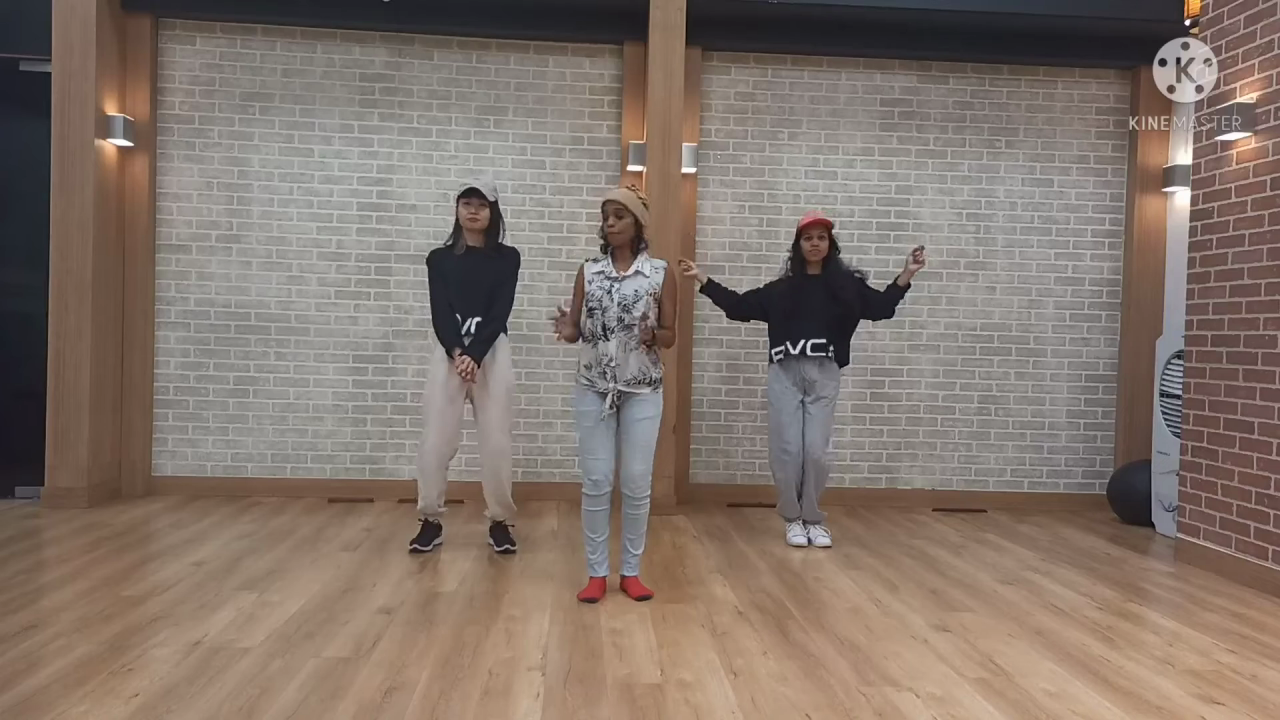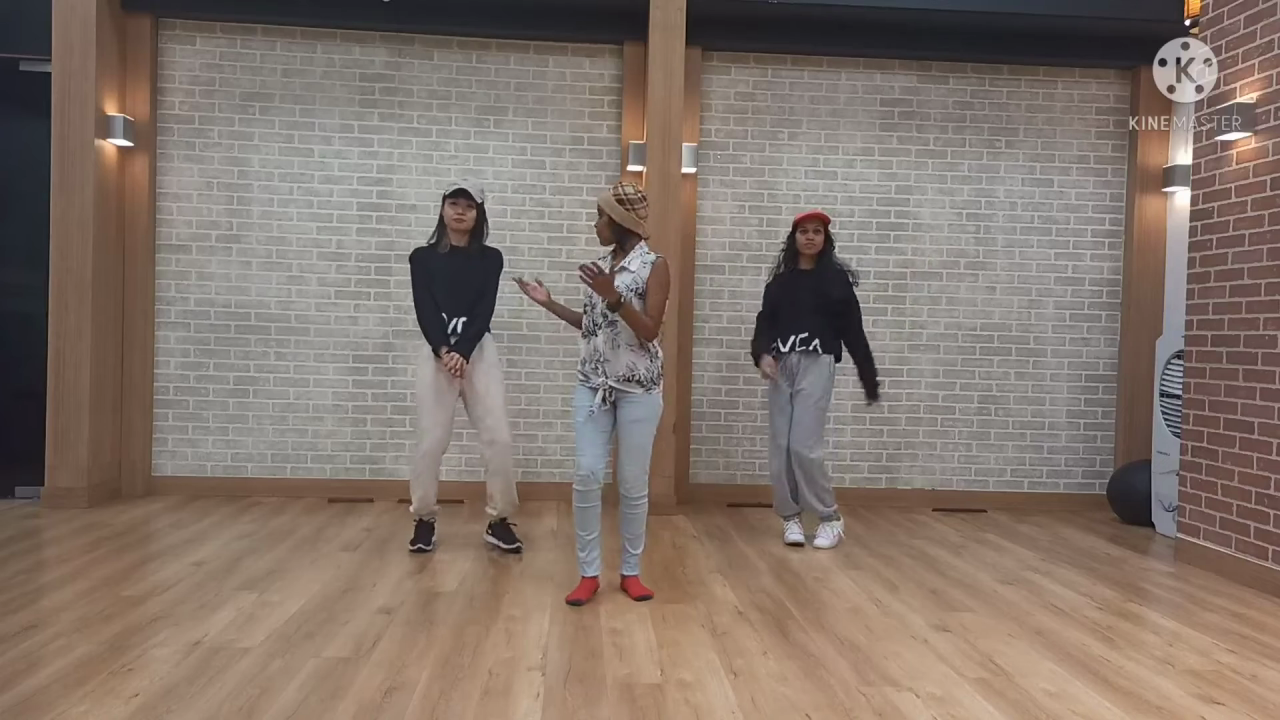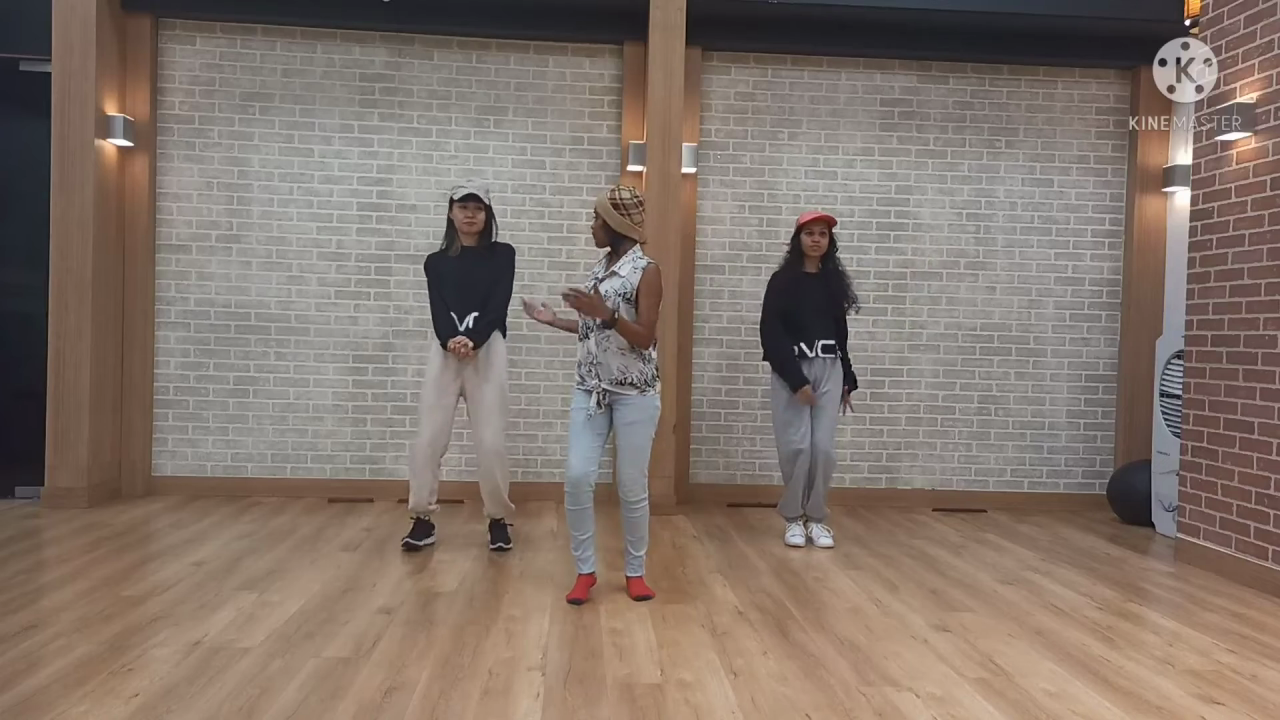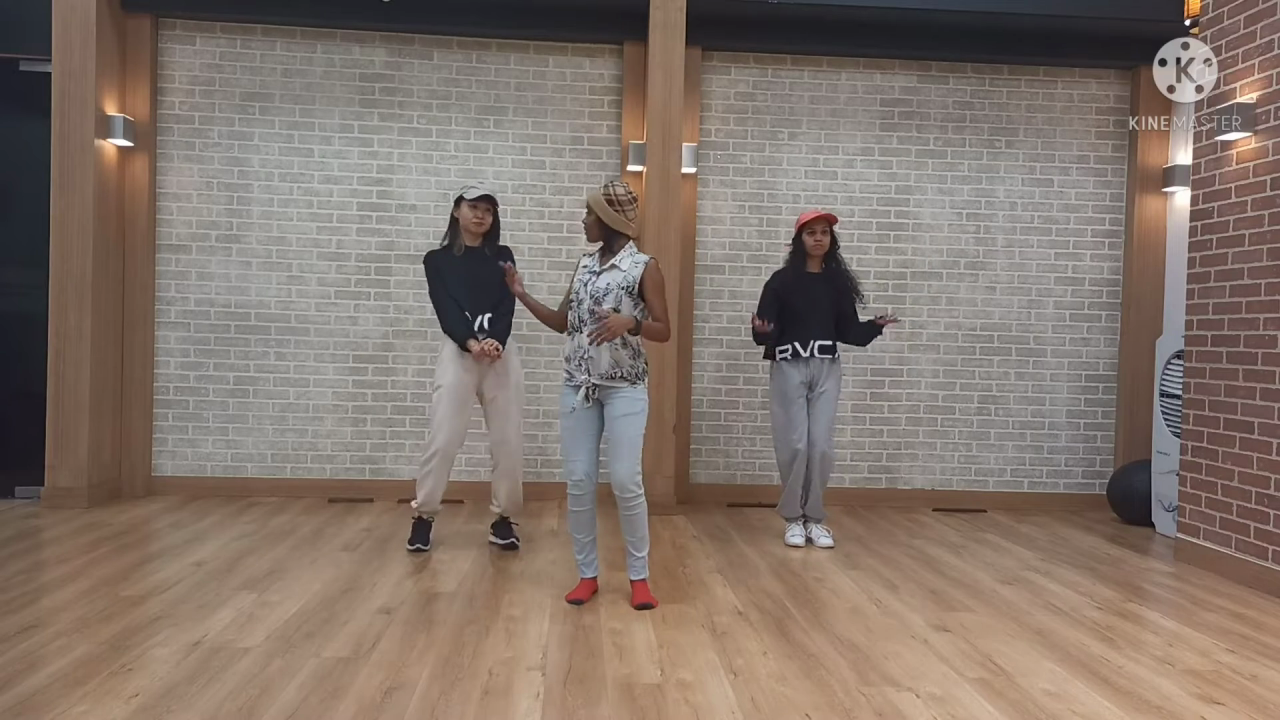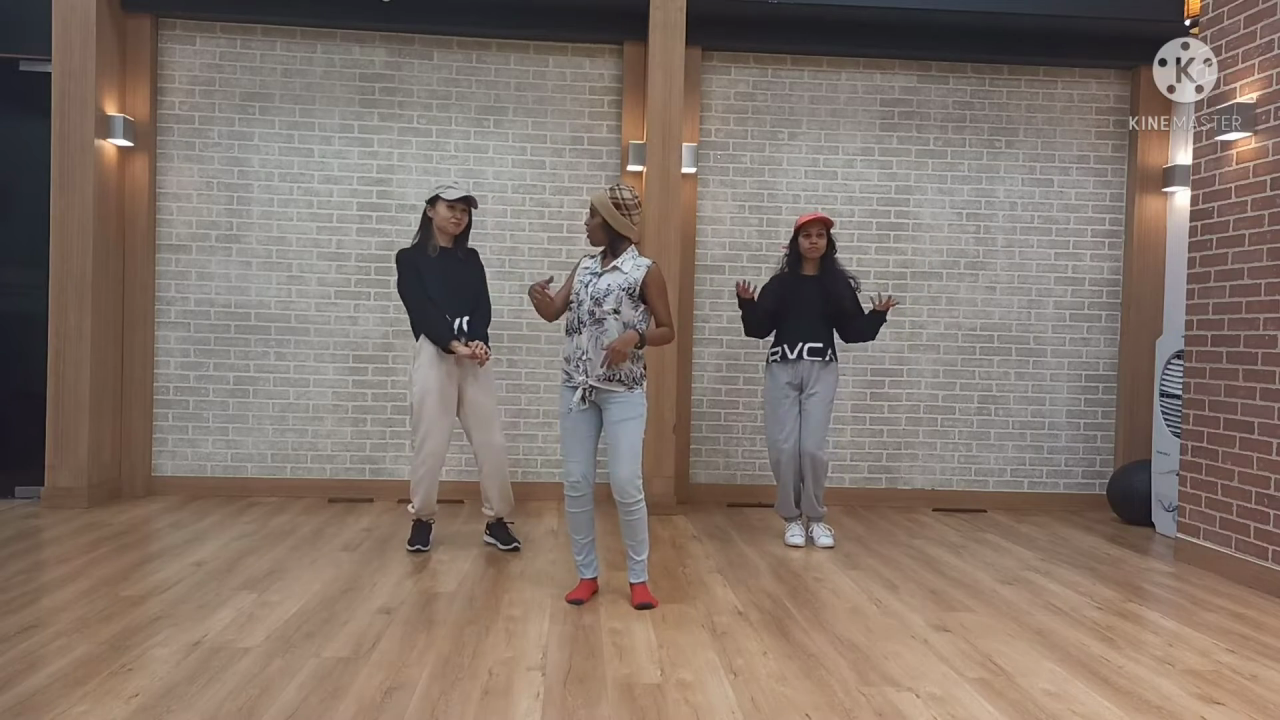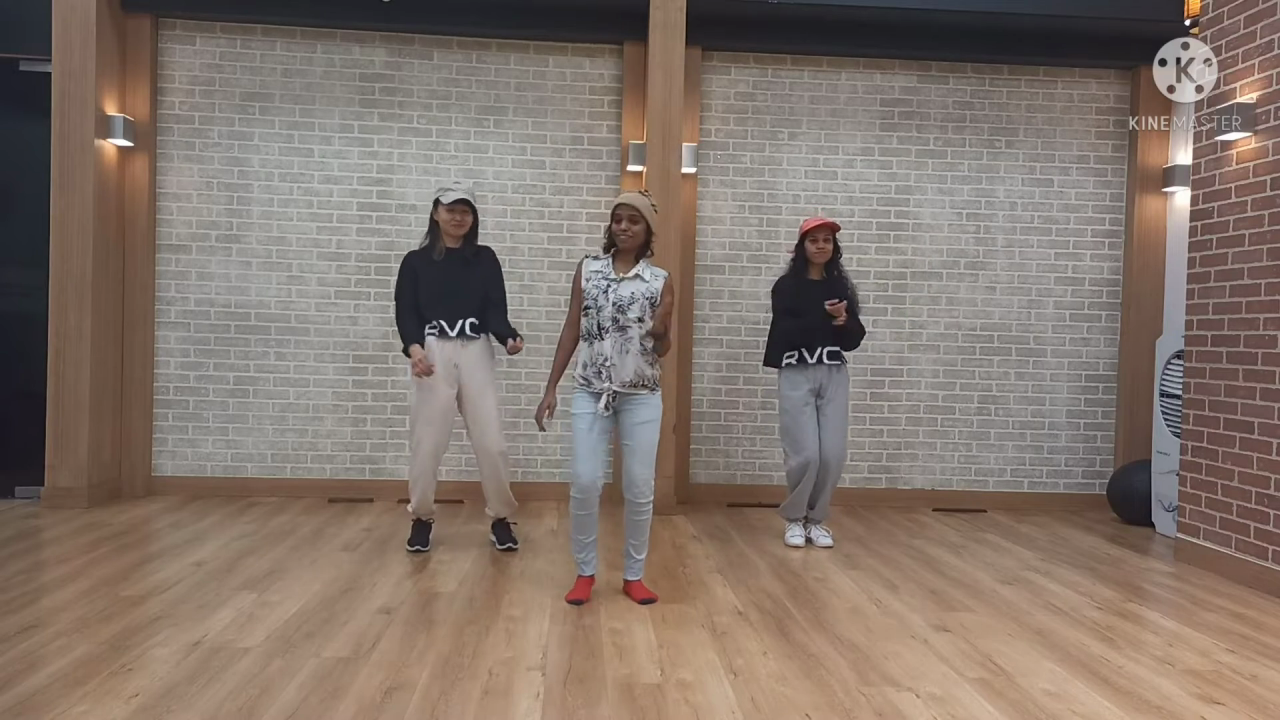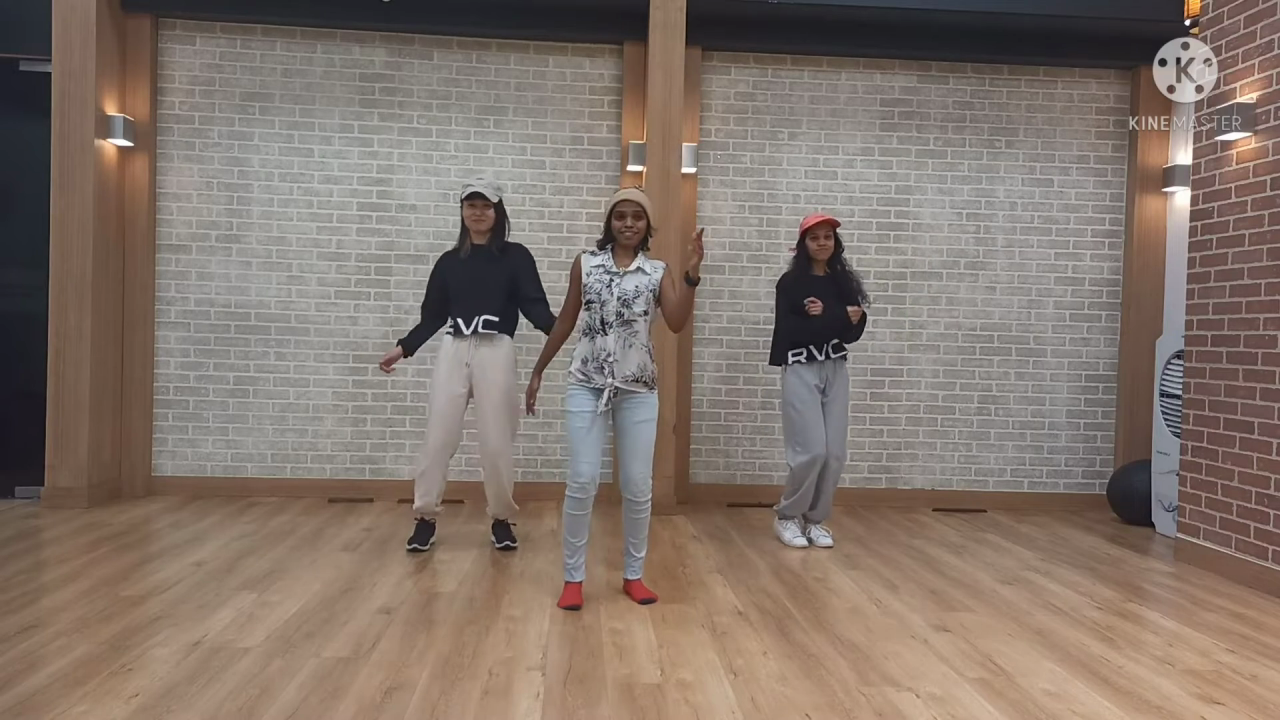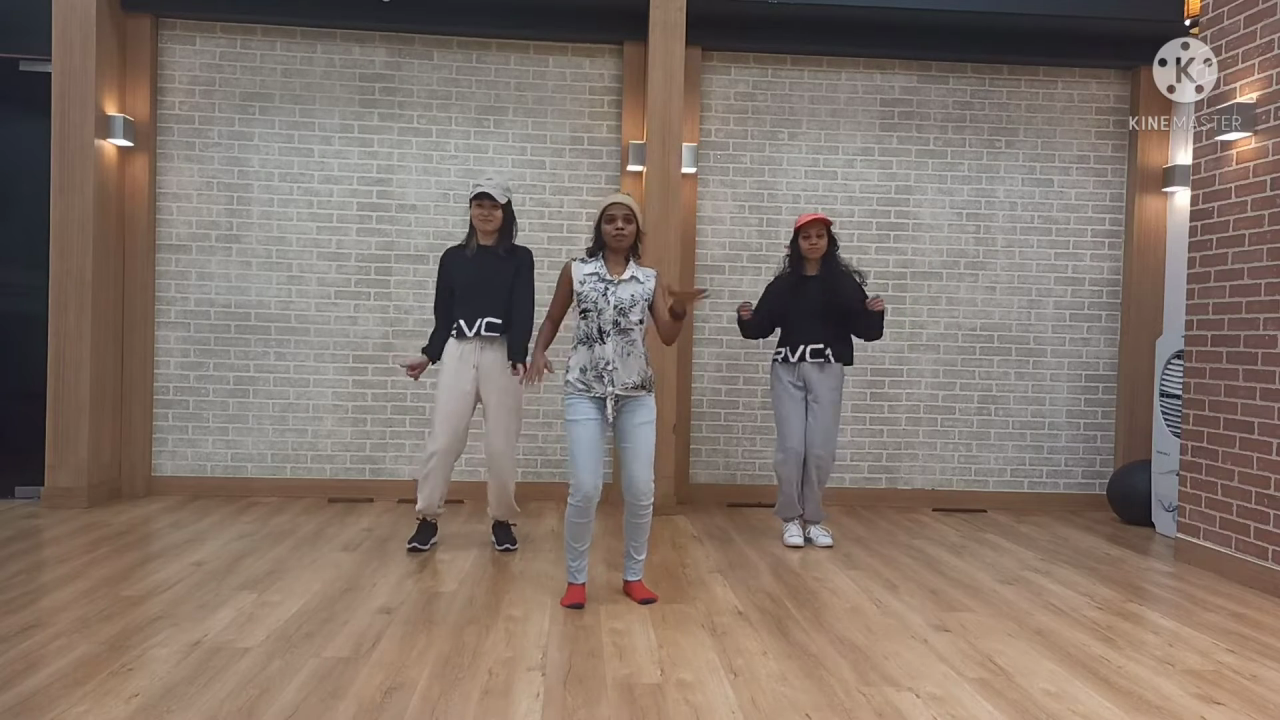
dt=0.4s
person 1, frame 1
left shoulder: (659, 273)
right shoulder: (588, 271)
left elbow: (671, 337)
right elbow: (579, 329)
left wrist: (651, 337)
right wrist: (566, 330)
left hip: (642, 390)
right hip: (594, 388)
left knee: (637, 483)
right knee: (596, 481)
left ankle: (631, 571)
right ankle: (596, 572)
person 1, frame 2
left shoulder: (654, 266)
right shoulder: (602, 266)
left elbow: (648, 330)
left wrist: (613, 297)
right wrist: (550, 304)
left hip: (639, 388)
right hip: (593, 384)
left knee: (633, 482)
right knee: (586, 476)
left ankle: (630, 571)
right ankle: (588, 573)
person 1, frame 3
left shoulder: (645, 271)
right shoulder: (599, 269)
left elbow: (646, 336)
left wrist: (604, 313)
right wrist: (554, 319)
left hip: (635, 392)
right hip: (591, 389)
left knee: (631, 485)
right knee: (577, 476)
left ankle: (635, 571)
right ankle: (585, 570)
person 1, frame 4
left shoulder: (644, 267)
right shoulder: (585, 265)
left elbow: (663, 330)
right elbow: (560, 321)
left wrist: (630, 321)
right wrist: (521, 294)
left hip: (624, 387)
right hip: (577, 385)
left knee: (625, 481)
right knee: (578, 480)
left ankle: (639, 576)
right ankle: (588, 574)
person 1, frame 5
left shoulder: (645, 271)
right shoulder: (584, 266)
left elbow: (667, 330)
right elbow: (552, 310)
left wrist: (634, 338)
right wrist: (537, 293)
left hip: (623, 390)
right hip: (576, 386)
left knee: (625, 484)
right knee: (577, 482)
left ankle: (638, 578)
right ankle: (587, 574)
person 1, frame 6
left shoulder: (659, 280)
right shoulder: (588, 269)
left elbow: (662, 348)
right elbow: (572, 331)
left wrist: (663, 330)
right wrist: (550, 388)
left hip: (640, 395)
right hip: (589, 390)
left knee: (639, 489)
right knee: (585, 483)
left ankle: (633, 575)
right ankle: (585, 572)
person 1, frame 7
left shoulder: (659, 272)
right shoulder: (586, 263)
left elbow: (678, 323)
right elbow: (565, 321)
left wrist: (692, 274)
right wrist: (538, 371)
left hip: (638, 389)
right hip: (587, 386)
left knee: (638, 486)
right knee: (582, 481)
left ankle: (633, 575)
right ankle: (573, 577)
person 1, frame 8
left shoulder: (650, 280)
right shoulder: (576, 271)
left elbow: (668, 337)
right elbow: (551, 323)
left wrist: (679, 312)
right wrist: (538, 353)
left hip: (636, 395)
right hip: (585, 395)
left knee: (640, 489)
right knee: (585, 490)
left ankle: (633, 575)
right ankle: (576, 578)
person 2, frame 1
left shoulder: (507, 258)
right shoulder: (439, 259)
left elbow: (501, 312)
right elbow: (439, 312)
left wrist: (475, 355)
right wrist: (457, 352)
left hip: (492, 353)
right hip: (448, 352)
left knee: (497, 443)
right knee: (435, 442)
left ankle: (499, 522)
right ankle: (430, 521)
person 2, frame 2
left shoulder: (490, 258)
right shoulder: (423, 257)
left elbow: (484, 310)
right elbow: (424, 311)
left wrist: (462, 352)
right wrist: (443, 351)
left hip: (479, 351)
right hip: (435, 352)
left knee: (497, 437)
right knee: (430, 441)
left ankle: (499, 521)
right ankle: (424, 521)
person 2, frame 3
left shoulder: (502, 255)
right shoulder: (436, 261)
left elbow: (498, 305)
right elbow: (437, 309)
left wrist: (472, 341)
right wrist: (451, 341)
left hip: (488, 349)
right hip: (444, 350)
left knee: (491, 441)
right knee: (429, 438)
left ankle: (498, 520)
right ankle: (423, 520)
person 2, frame 4
left shoulder: (502, 256)
right shoulder: (437, 259)
left elbow: (506, 305)
right elbow: (445, 308)
left wrist: (495, 341)
right wrist: (472, 343)
left hip: (499, 351)
right hip: (456, 351)
left knee: (507, 440)
right knee: (444, 437)
left ankle: (503, 519)
right ankle: (423, 517)
person 2, frame 5
left shoulder: (471, 259)
right shoulder: (410, 258)
left elbow: (482, 307)
right elbow: (421, 309)
left wrist: (479, 341)
right wrist: (455, 345)
left hip: (472, 355)
right hip: (433, 353)
left knee: (491, 441)
right knee: (430, 442)
left ankle: (497, 521)
right ankle: (422, 519)
person 2, frame 6
left shoulder: (485, 259)
right shoulder: (416, 262)
left elbow: (495, 307)
right elbow: (406, 312)
left wrist: (508, 337)
right wrist: (414, 349)
left hip: (476, 353)
right hip: (433, 353)
left knee: (491, 443)
right knee: (426, 443)
left ankle: (500, 520)
right ankle: (422, 520)
person 2, frame 7
left shoulder: (515, 256)
right shoulder: (449, 261)
left elbow: (532, 302)
right elbow: (433, 313)
left wrist: (552, 325)
right wrist: (402, 349)
left hip: (496, 351)
right hip: (453, 350)
left knee: (496, 442)
right knee: (438, 439)
left ankle: (501, 519)
right ankle: (425, 519)
person 2, frame 8
left shoulder: (520, 258)
right shoulder: (453, 258)
left elbow: (523, 310)
right elbow: (444, 313)
left wrist: (518, 356)
right wrist: (430, 354)
left hip: (500, 354)
right hip: (459, 353)
left knee: (501, 445)
right knee: (443, 441)
left ankle: (502, 521)
right ankle: (428, 520)
person 3, frame 1
left shoulder: (846, 284)
right shoulder: (783, 288)
left elbow: (878, 307)
right elbow: (742, 307)
left wrist: (905, 277)
right wrist: (705, 282)
left hip: (824, 373)
right hip: (784, 373)
left knee: (815, 451)
right knee: (786, 450)
left ankle: (814, 520)
right ankle: (793, 518)
person 3, frame 2
left shoulder: (836, 279)
right shoulder: (779, 282)
left elbow: (852, 332)
right elbow: (765, 324)
left wrist: (869, 381)
right wrist: (762, 355)
left hip: (818, 366)
right hip: (783, 367)
left knee: (805, 447)
right knee: (781, 447)
left ankle: (830, 517)
right ankle: (791, 517)
person 3, frame 3
left shoulder: (834, 282)
right shoulder: (782, 281)
left elbow: (839, 333)
right elbow: (772, 334)
left wrist: (848, 381)
right wrist: (796, 381)
left hip: (828, 371)
right hip: (790, 371)
left knee: (823, 449)
right knee: (796, 446)
left ankle: (815, 518)
right ankle: (793, 518)
person 3, frame 4
left shoulder: (839, 282)
right shoulder: (782, 280)
left elbow: (846, 330)
right elbow: (768, 328)
left wrist: (875, 326)
right wrist: (760, 330)
left hip: (826, 369)
right hip: (788, 367)
left knee: (821, 446)
right knee: (792, 445)
left ankle: (815, 518)
right ankle: (793, 518)
person 3, frame 5
left shoulder: (839, 284)
right shoulder: (780, 283)
left elbow: (852, 330)
right elbow: (757, 329)
left wrist: (878, 314)
right wrist: (747, 303)
left hip: (821, 370)
right hip: (782, 369)
left knee: (812, 447)
right knee: (783, 447)
left ankle: (815, 518)
right ankle: (792, 518)
person 3, frame 6
left shoulder: (839, 287)
right shoulder: (787, 286)
left elbow: (854, 339)
right elbow: (786, 333)
left wrist: (844, 322)
right wrist: (824, 316)
left hip: (834, 375)
right hip: (796, 375)
left knee: (834, 455)
right knee: (806, 454)
left ankle: (816, 519)
right ankle: (794, 518)
person 3, frame 7
left shoulder: (844, 282)
right shoulder: (790, 283)
left elbow: (854, 329)
right elbow: (791, 329)
left wrist: (827, 313)
right wrist: (842, 316)
left hip: (836, 371)
right hip: (801, 370)
left knee: (834, 452)
right knee: (811, 451)
left ankle: (815, 519)
right ankle: (787, 516)
person 3, frame 8
left shoulder: (845, 281)
right shoulder: (783, 284)
left elbow: (864, 330)
right elbow: (762, 326)
left wrist: (875, 312)
right wrist: (747, 318)
left hip: (827, 370)
right hip: (787, 369)
left knee: (821, 449)
right knee: (791, 447)
left ankle: (813, 518)
right ankle: (791, 519)
